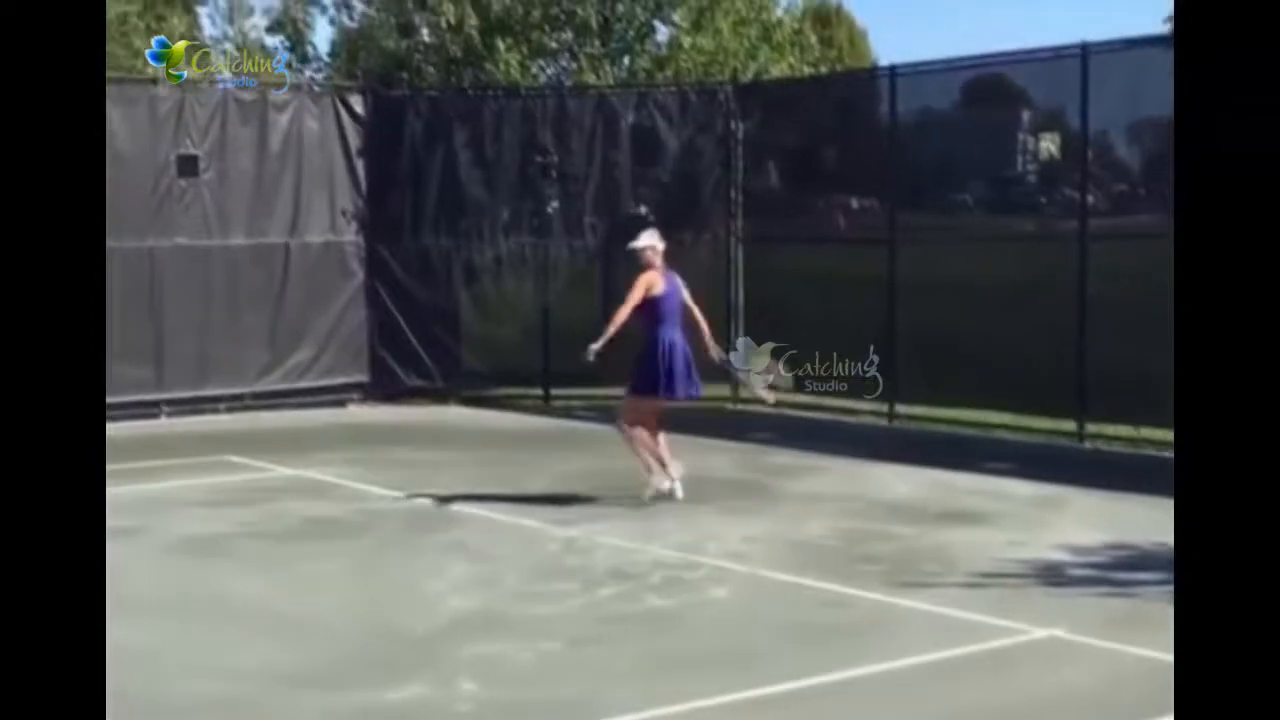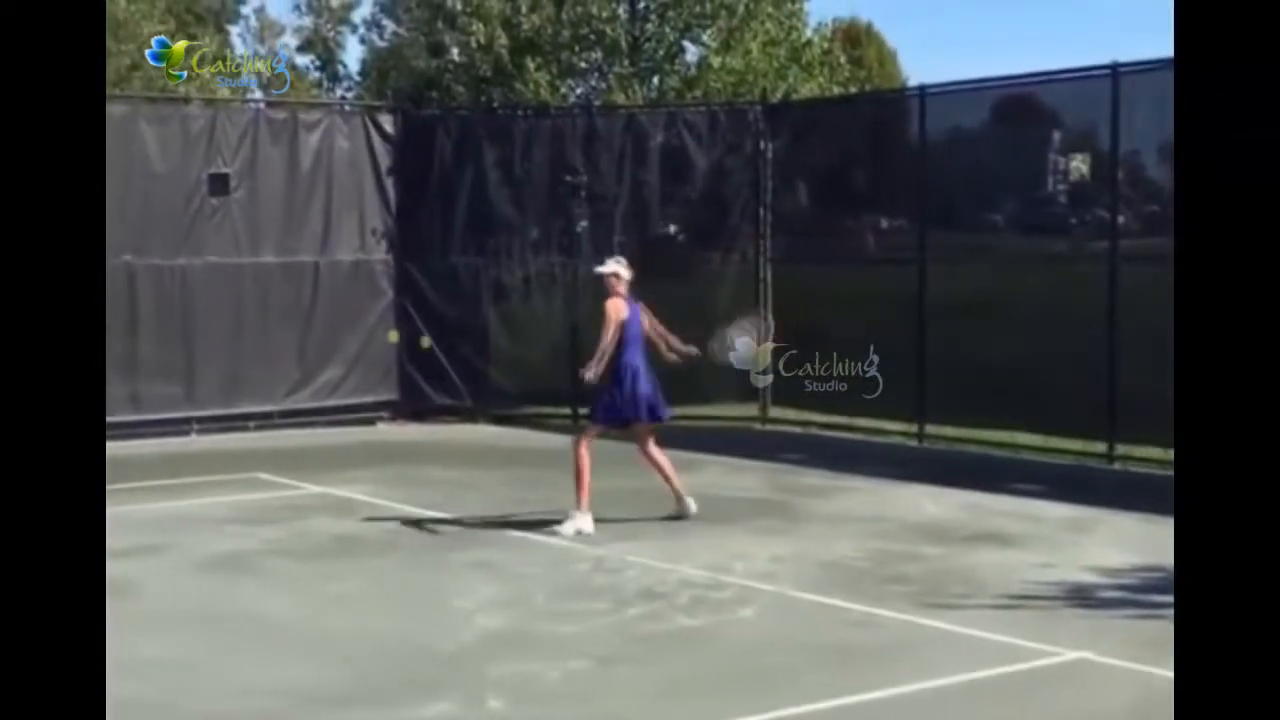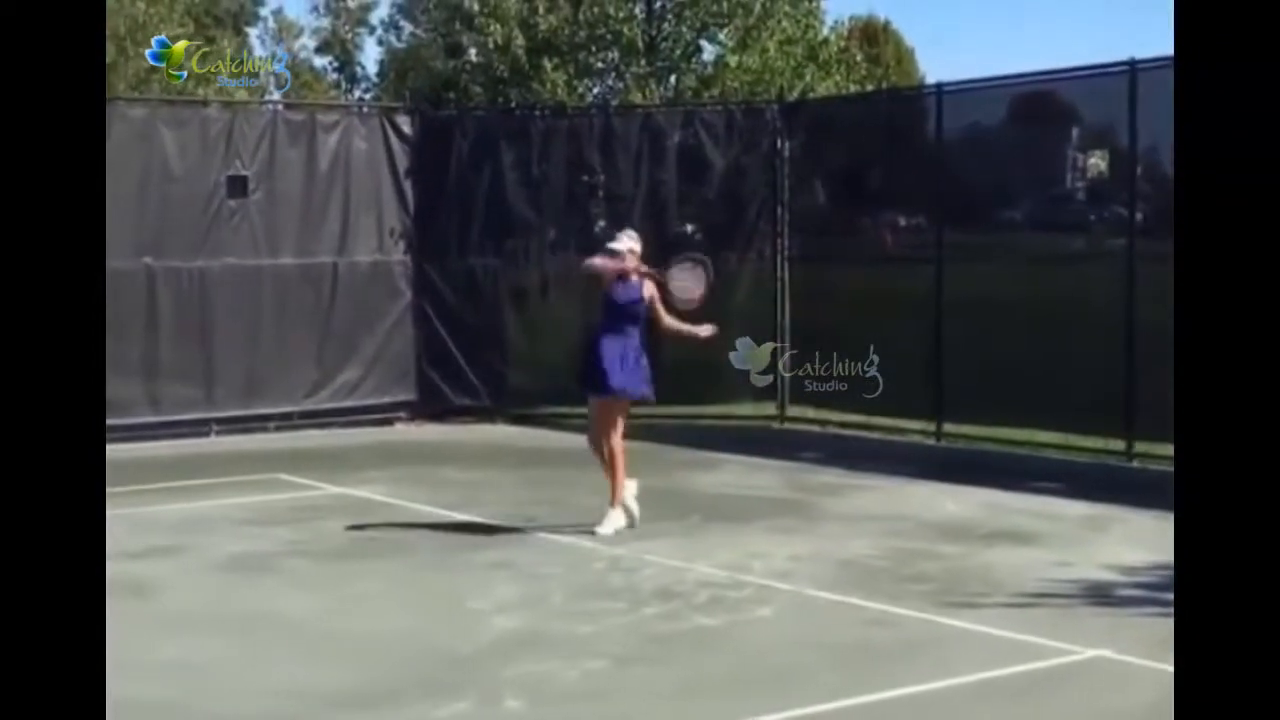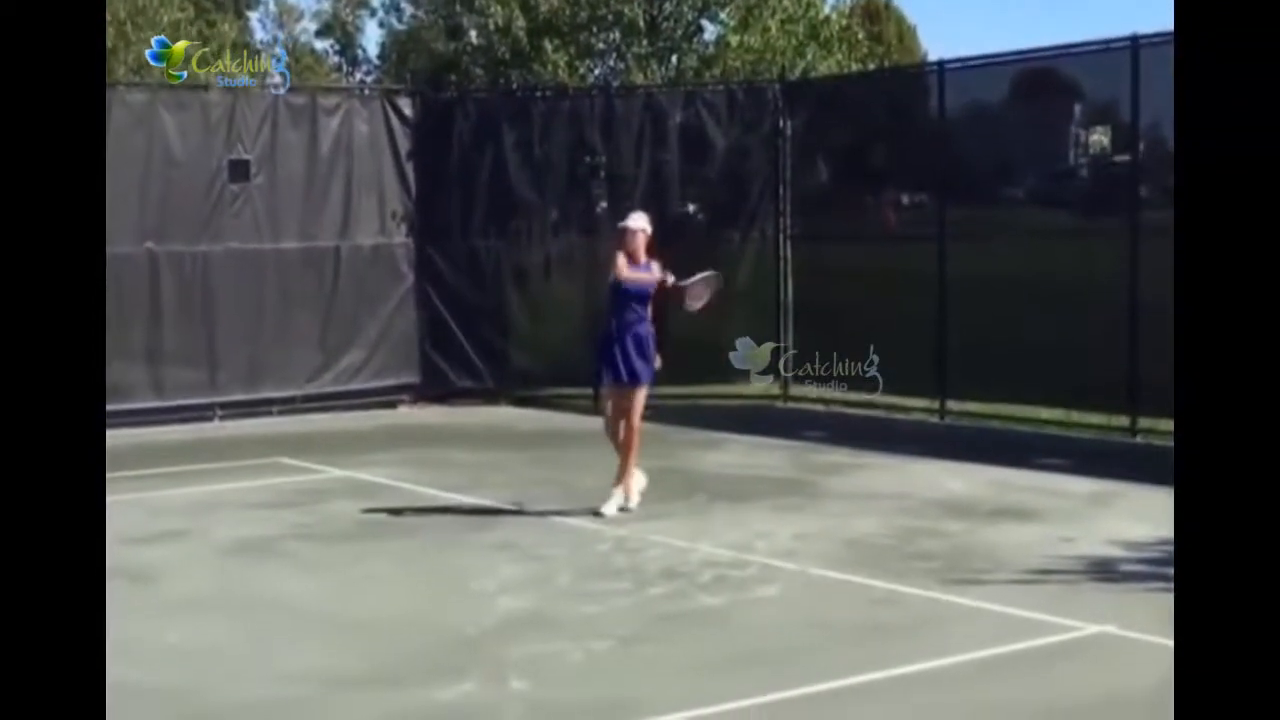
dt=0.4s
person 1, frame 1
left shoulder: (647, 278)
right shoulder: (675, 279)
left elbow: (624, 311)
right elbow: (695, 312)
left wrist: (600, 342)
right wrist: (710, 343)
left hip: (660, 351)
right hip: (676, 349)
left knee: (625, 420)
right knee: (647, 420)
left ankle: (661, 471)
right ankle: (667, 479)
person 1, frame 2
left shoulder: (612, 304)
right shoulder: (636, 307)
left elbow: (610, 335)
right elbow: (656, 334)
left wrist: (595, 365)
right wrist: (668, 352)
left hip: (623, 378)
right hip: (640, 379)
left knee: (582, 443)
right knee: (647, 445)
left ankle: (582, 516)
right ankle: (683, 500)
person 1, frame 3
left shoulder: (648, 286)
right shoulder: (610, 279)
left elbow: (663, 320)
right elbow: (590, 265)
left wrist: (694, 330)
right wrist: (621, 267)
left hip: (628, 358)
right hip: (602, 355)
left knee: (612, 437)
right knee: (595, 438)
left ankle: (615, 510)
right ankle: (623, 488)
person 1, frame 4
left shoulder: (654, 268)
right shoulder: (620, 259)
right elbow: (623, 274)
left wrist: (654, 348)
right wrist: (658, 278)
left hip: (640, 342)
right hip: (615, 340)
left knee: (632, 420)
right knee: (612, 422)
left ankle: (621, 487)
right ankle: (632, 475)
